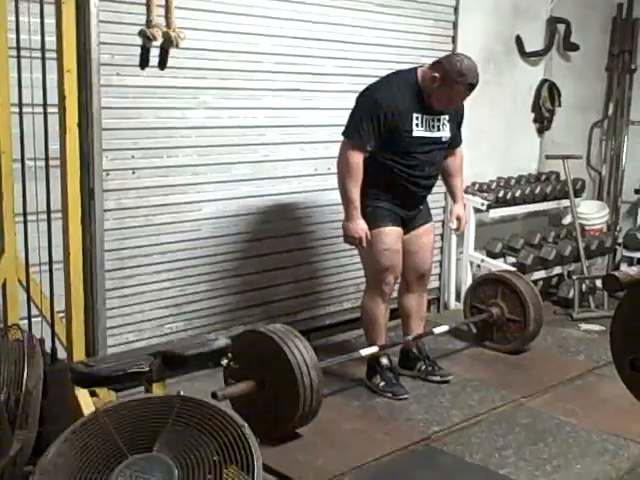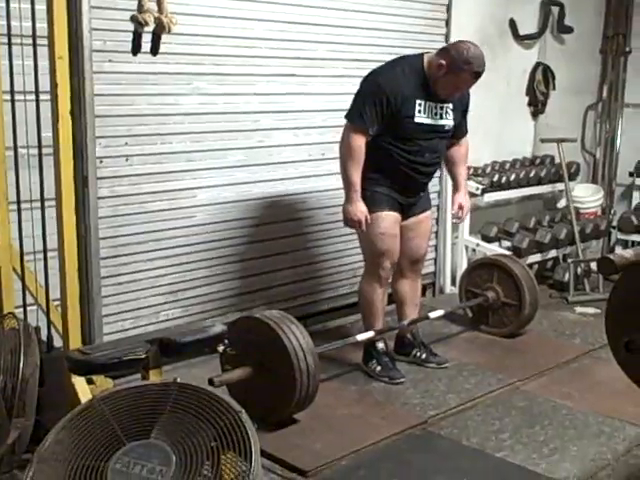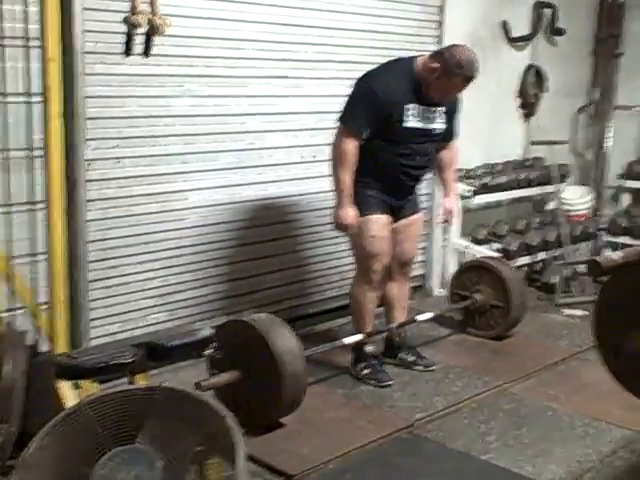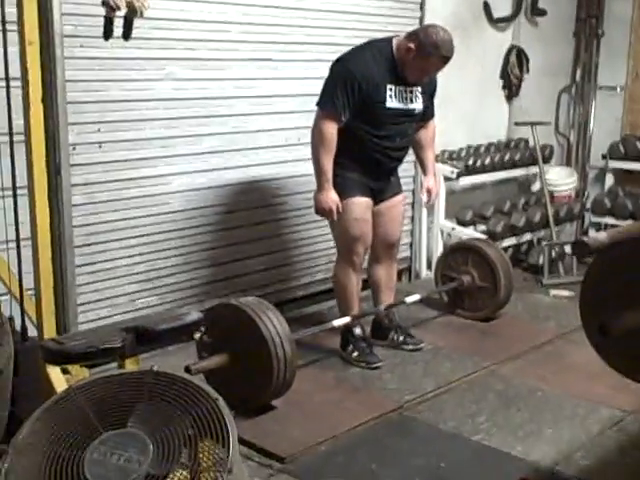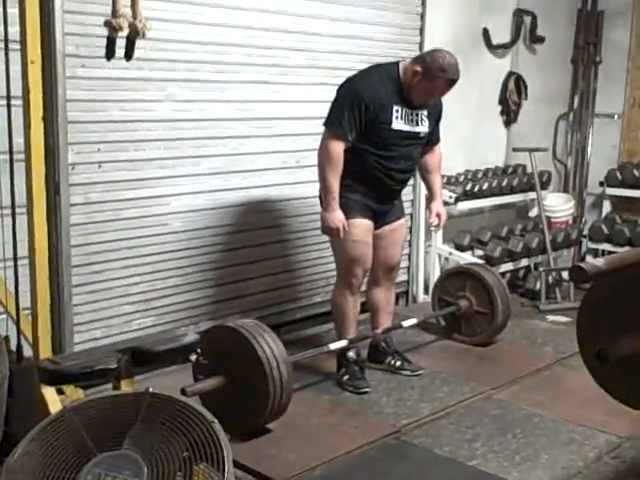
dt=0.4s
person 1, frame 1
left shoulder: (453, 105)
right shoulder: (383, 97)
left elbow: (452, 153)
right elbow: (351, 154)
left wrist: (458, 199)
right wrist: (353, 215)
left hip: (417, 204)
right hip: (379, 203)
left knee: (419, 279)
right knee: (383, 282)
left ankle: (413, 354)
right ankle: (378, 364)
person 1, frame 2
left shoulder: (459, 94)
right shoulder: (388, 82)
left elbow: (457, 142)
right elbow: (354, 137)
left wrist: (461, 188)
right wrist: (353, 197)
left hip: (417, 190)
right hip: (379, 188)
left knee: (413, 265)
right knee: (381, 267)
left ankle: (408, 340)
right ankle: (374, 349)
person 1, frame 3
left shoulder: (448, 97)
right shoulder: (380, 85)
left elbow: (446, 146)
right elbow: (346, 141)
left wrist: (450, 192)
right wrist: (344, 202)
left hip: (405, 193)
right hip: (368, 190)
left knee: (401, 268)
right knee: (372, 269)
left ankle: (396, 343)
right ankle: (363, 351)
person 1, frame 4
left shoulder: (426, 78)
right shoulder: (357, 67)
left elbow: (424, 125)
right elbow: (326, 124)
left wrist: (429, 172)
right wrist: (324, 186)
left hip: (387, 175)
right hip: (349, 173)
left knee: (387, 249)
right knee: (354, 253)
left ankle: (384, 323)
right ankle: (352, 334)
person 1, frame 5
left shoulder: (432, 101)
right shoulder: (365, 88)
left elbow: (430, 150)
right elbow: (332, 144)
left wrist: (436, 197)
right wrist: (331, 204)
left hip: (390, 199)
right hip: (352, 196)
left knee: (387, 273)
right knee: (353, 275)
left ankle: (381, 347)
right ankle: (347, 357)
